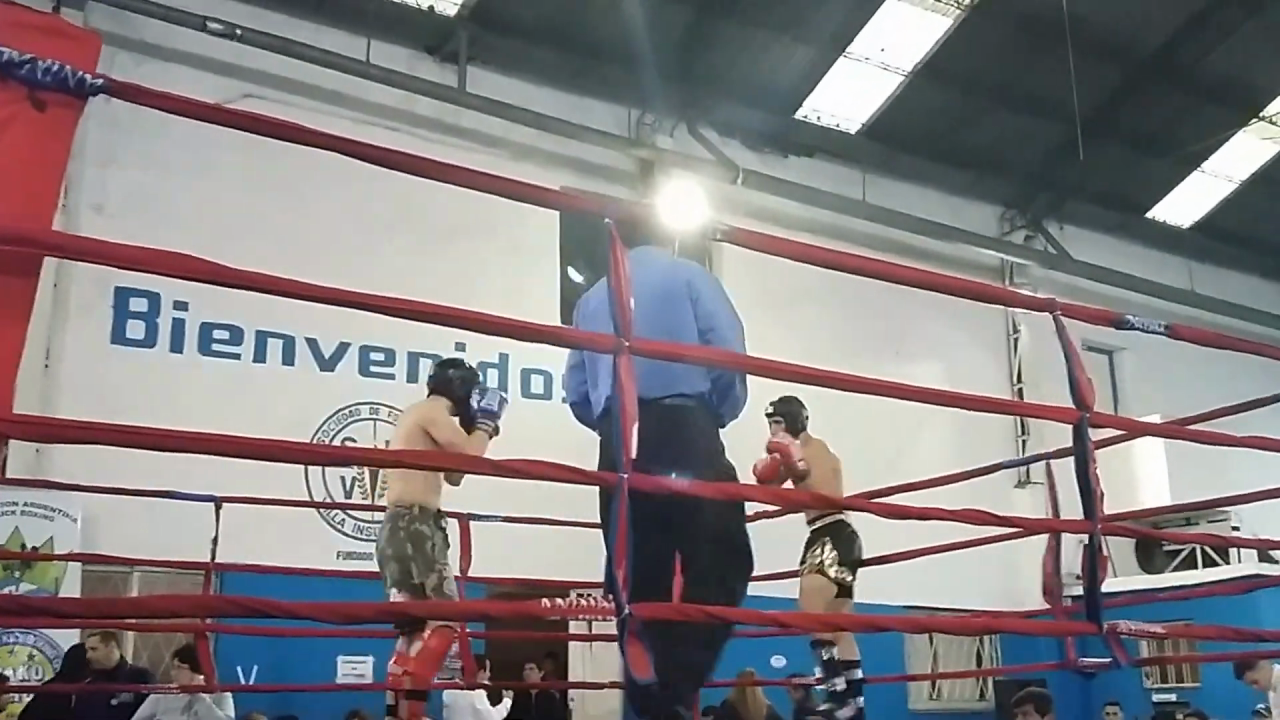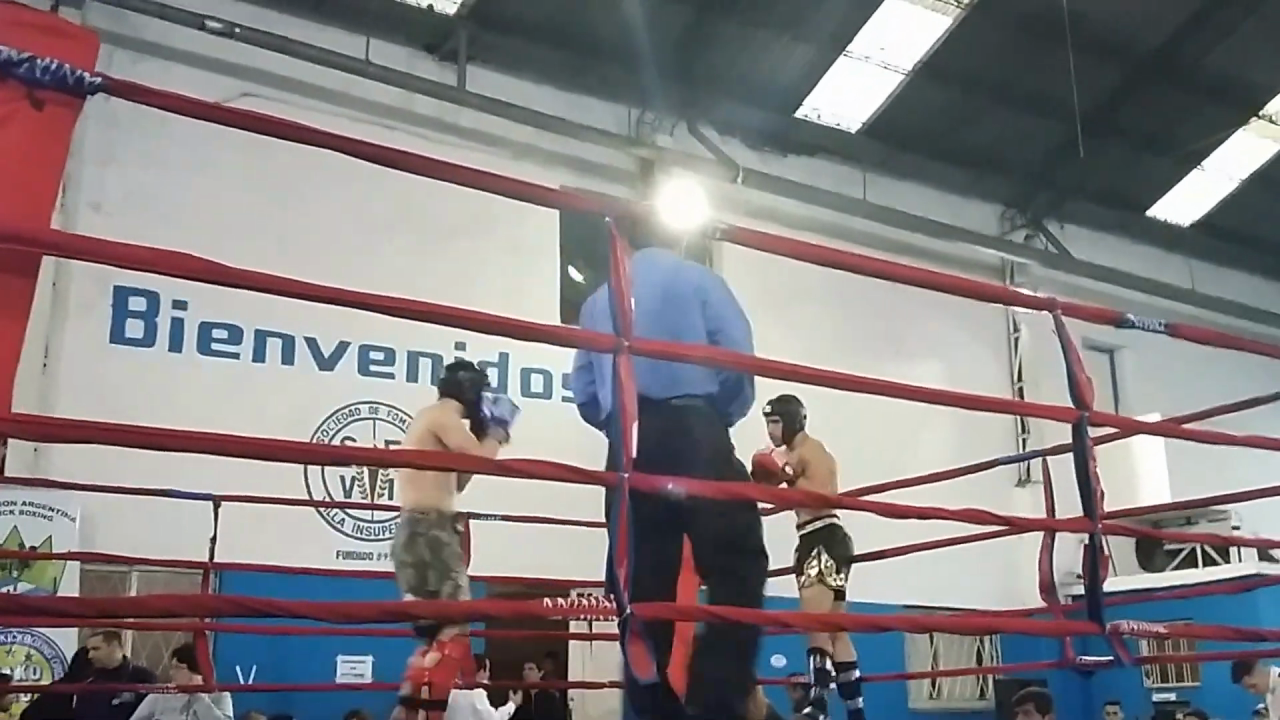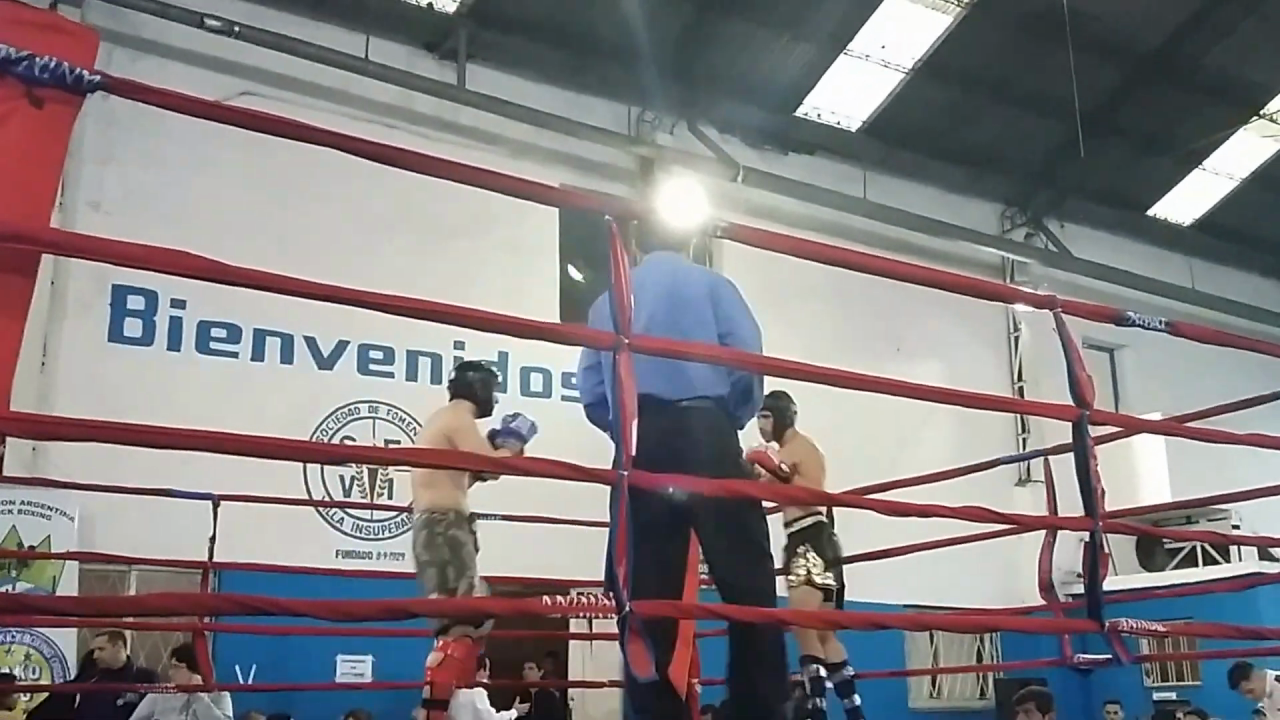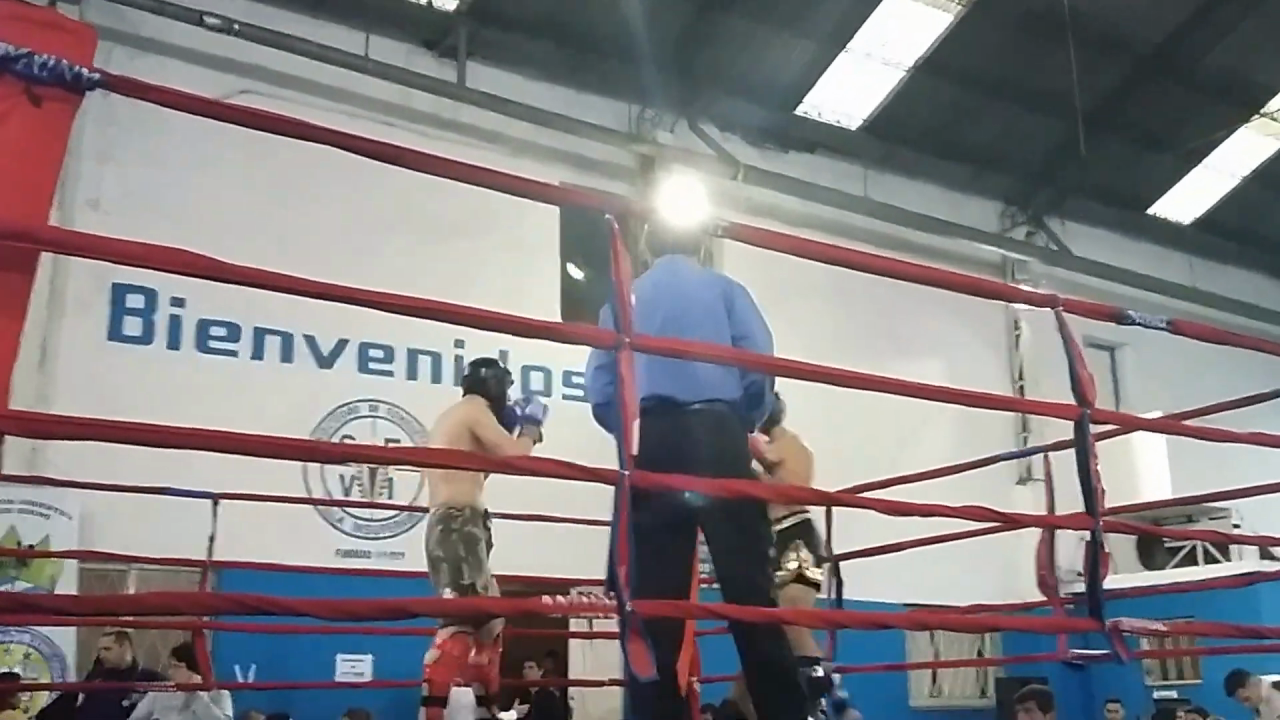
dt=0.1s
person 1, frame 1
left shoulder: (592, 299)
right shoulder: (689, 276)
left elbow: (578, 391)
right elbow: (728, 353)
right wrist: (718, 416)
left hip: (621, 443)
right hip: (684, 429)
left knee: (640, 585)
right knee: (720, 571)
person 1, frame 2
left shoulder: (598, 301)
right shoulder: (696, 279)
left elbow: (585, 392)
right elbow: (736, 355)
right wrist: (725, 416)
left hip: (629, 443)
right hip: (691, 431)
left knee: (643, 585)
right knee: (737, 568)
person 1, frame 3
left shoulder: (609, 301)
right shoulder: (710, 284)
left elbow: (592, 390)
right elbow: (747, 361)
right wrist: (733, 421)
left hip: (643, 442)
right hip: (705, 432)
left knee: (649, 592)
right knee: (748, 582)
person 1, frame 4
left shoulder: (620, 304)
right shoulder: (722, 288)
left elbow: (600, 393)
right elbow: (759, 365)
right wrist: (742, 424)
left hip: (651, 445)
right hip: (715, 436)
left knee: (653, 592)
right knee: (748, 585)
person 2, frame 1
left shoulder: (422, 417)
right shoulder: (431, 410)
left elbow: (452, 474)
right elbow: (471, 453)
left wrist: (471, 425)
right wrist: (486, 420)
left hip: (411, 528)
right hip: (411, 526)
left knee: (416, 631)
right knee: (442, 623)
person 2, frame 2
left shoulder: (434, 421)
right shoulder: (441, 415)
left elbow: (457, 480)
right elbow: (482, 460)
left wrist: (482, 432)
right wrist: (498, 427)
left hip: (423, 533)
right hip: (429, 531)
left knee: (437, 633)
right knee: (455, 631)
person 2, frame 3
left shoulder: (440, 422)
right shoulder: (456, 417)
right elbow: (490, 468)
left wrist: (498, 441)
right wrist: (515, 439)
left hip: (437, 532)
right hip: (445, 531)
left knee: (476, 624)
right knee: (460, 628)
person 2, frame 4
left shoulder: (452, 417)
right shoulder: (473, 410)
right elbow: (515, 458)
left wrist: (511, 425)
right wrist: (531, 424)
left hip: (451, 526)
right hip: (460, 525)
left knee: (489, 623)
right knee: (460, 626)
person 3, frame 1
left shoulder: (813, 449)
right shoulder: (801, 451)
left elbow: (830, 497)
left wrist: (797, 468)
right wrist: (773, 476)
left hip: (832, 536)
right hip: (827, 539)
left knee: (812, 613)
right knee: (838, 628)
person 3, frame 2
left shoulder: (810, 450)
right shoulder: (794, 453)
left wrist: (787, 473)
right wrist: (772, 474)
left hip: (824, 540)
right hip: (814, 542)
right knee: (835, 631)
person 3, frame 3
left shoulder: (799, 448)
right shoulder: (787, 451)
left wrist: (782, 472)
right wrist: (766, 474)
left hip: (811, 539)
right hip: (800, 541)
left knee: (803, 627)
right knee: (823, 633)
person 3, frame 4
left shoulder: (786, 444)
right shoulder: (774, 446)
left wrist: (766, 462)
left hip: (797, 536)
right hip: (786, 537)
left knee: (796, 625)
right knee: (794, 627)
